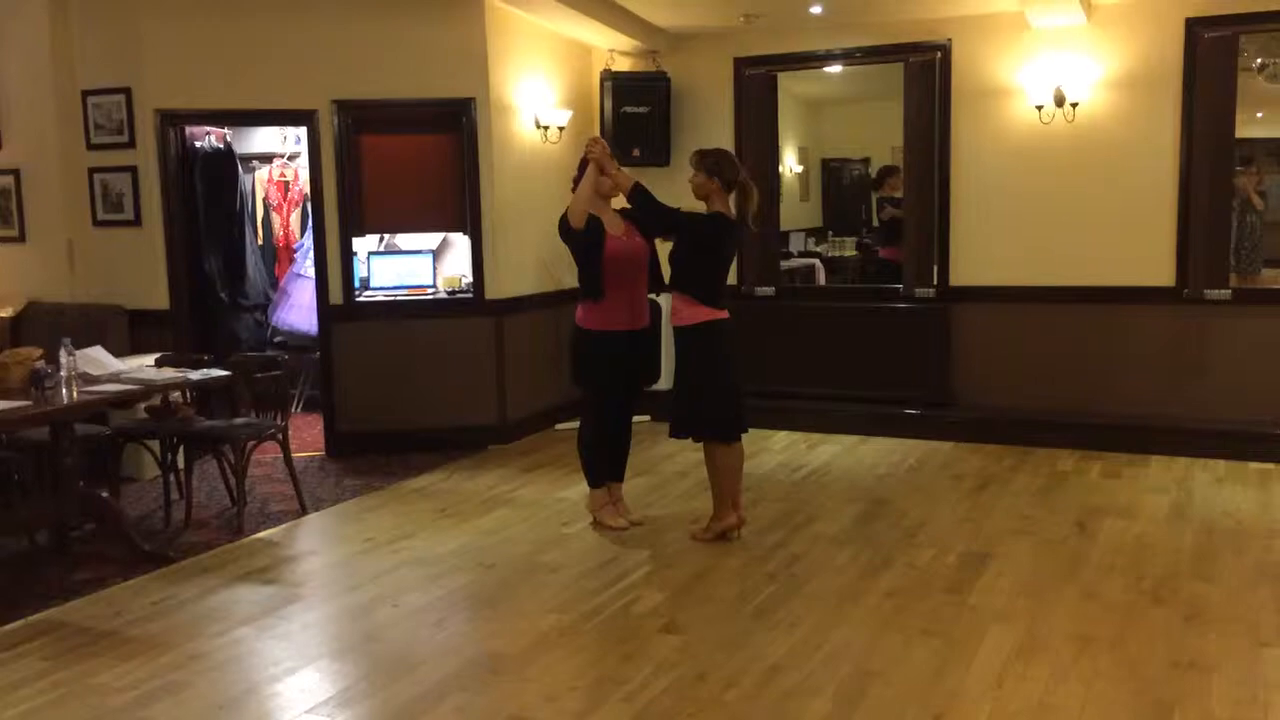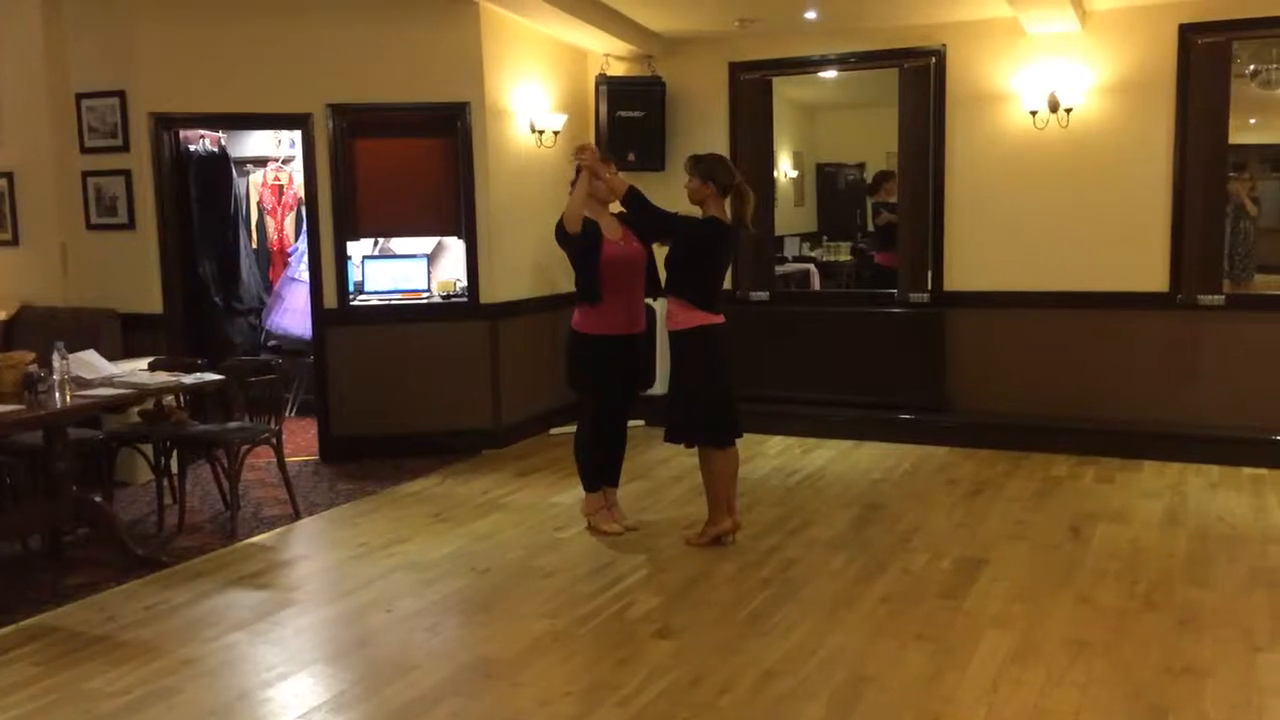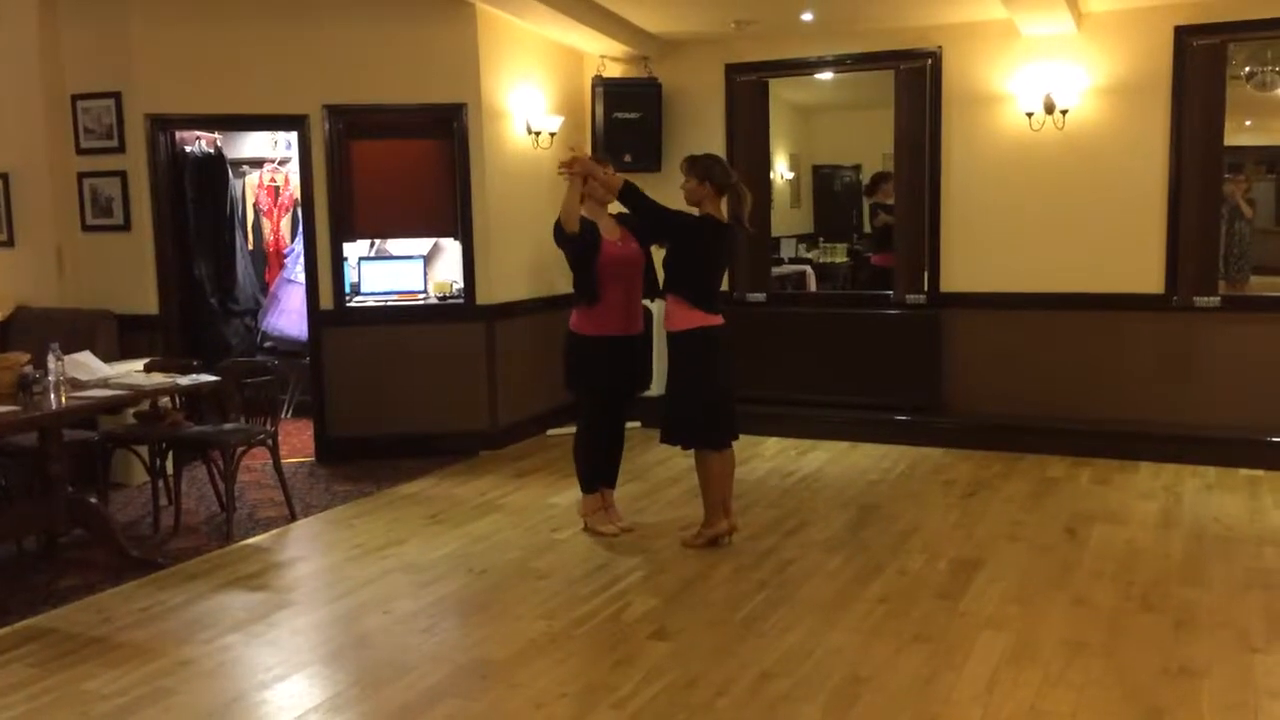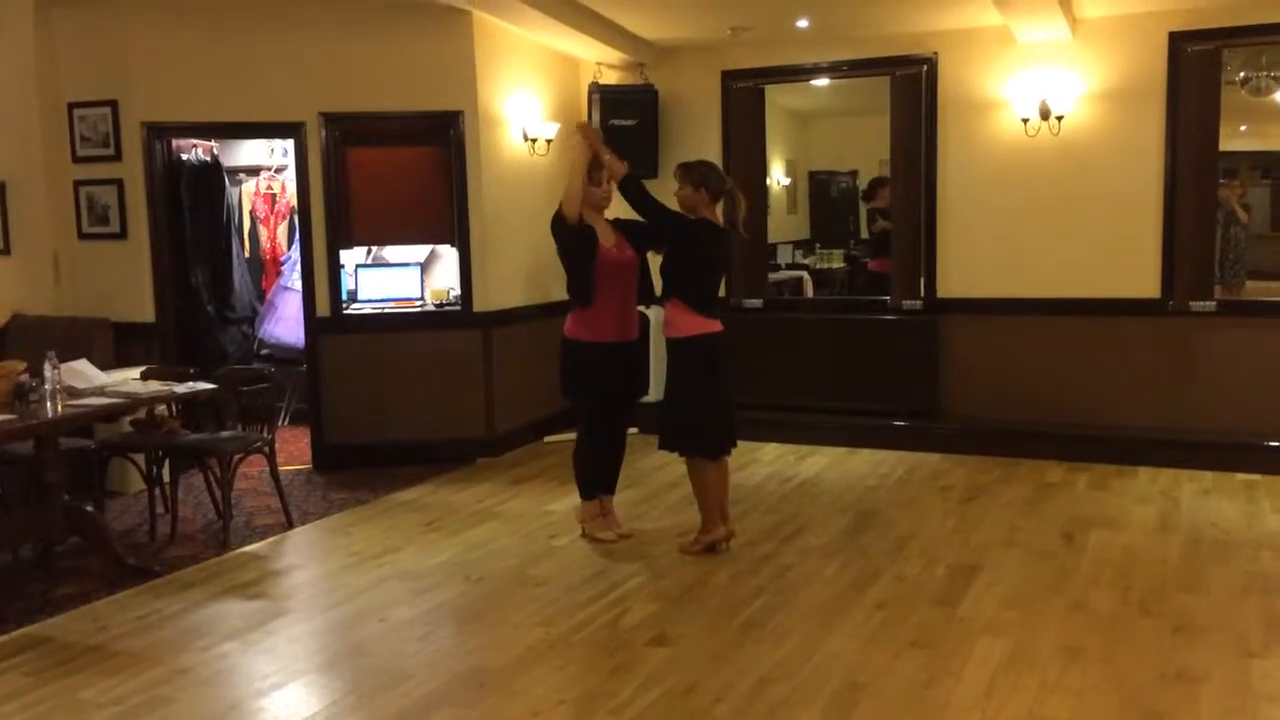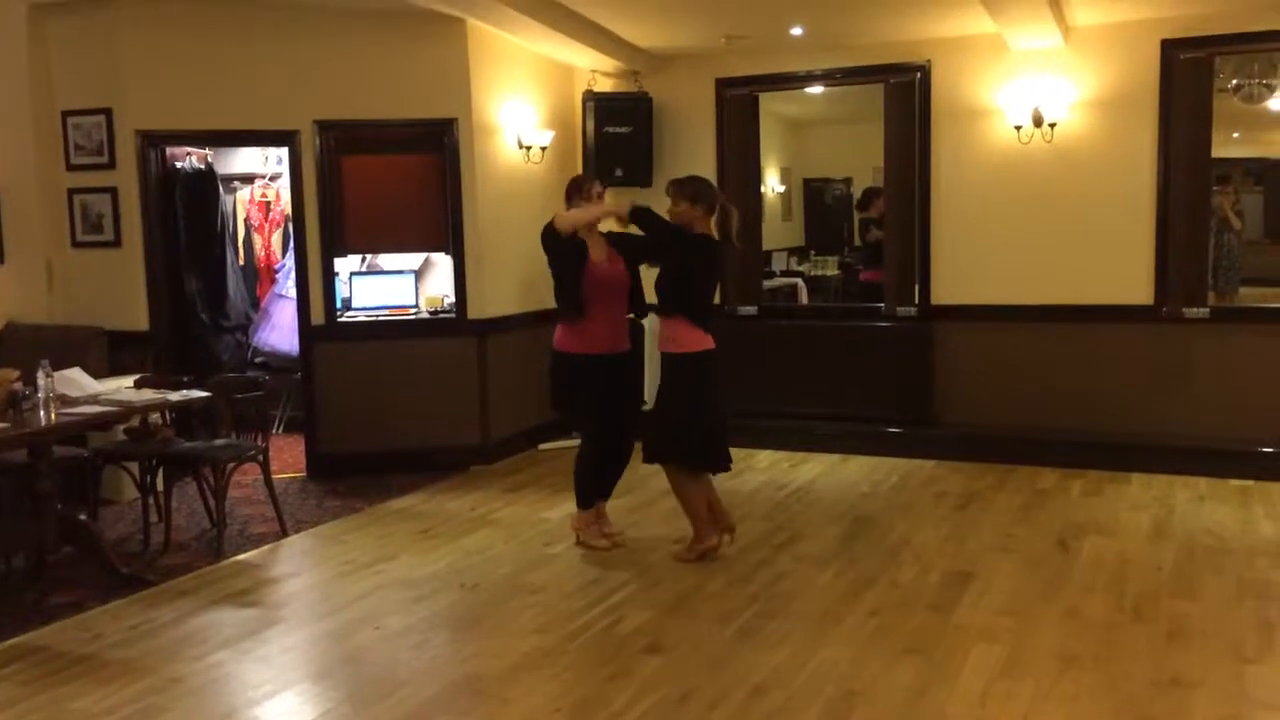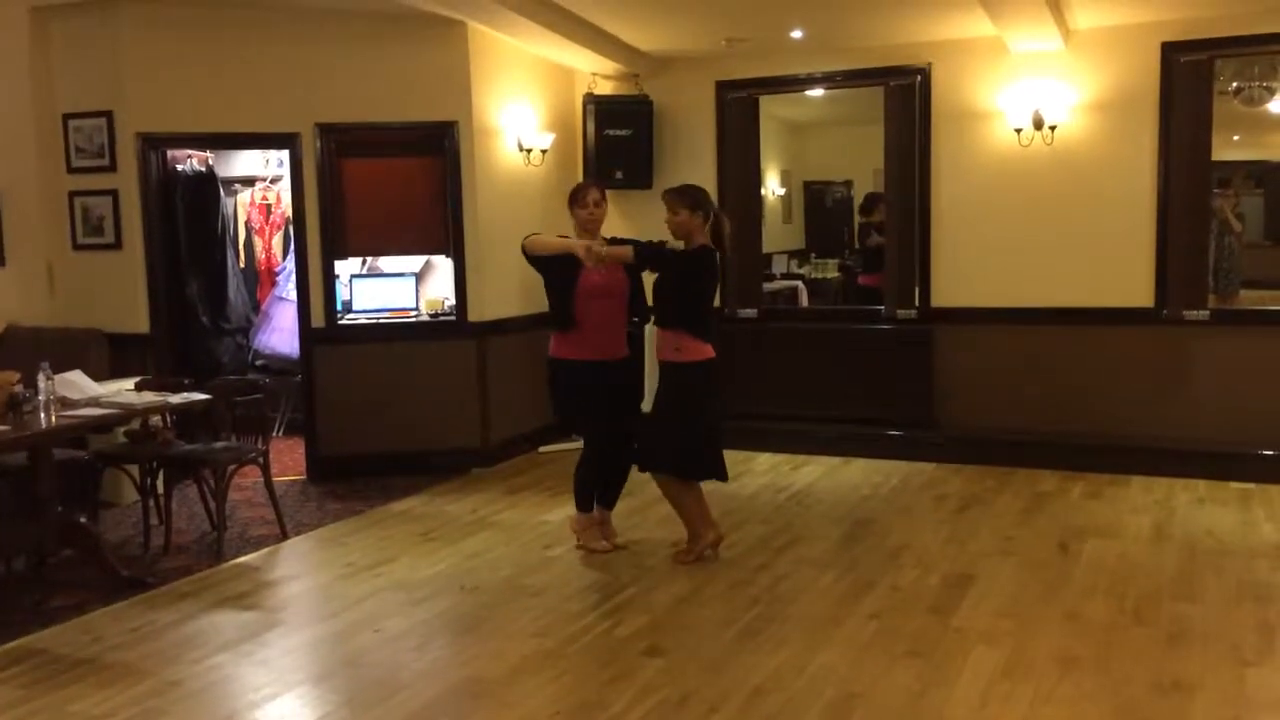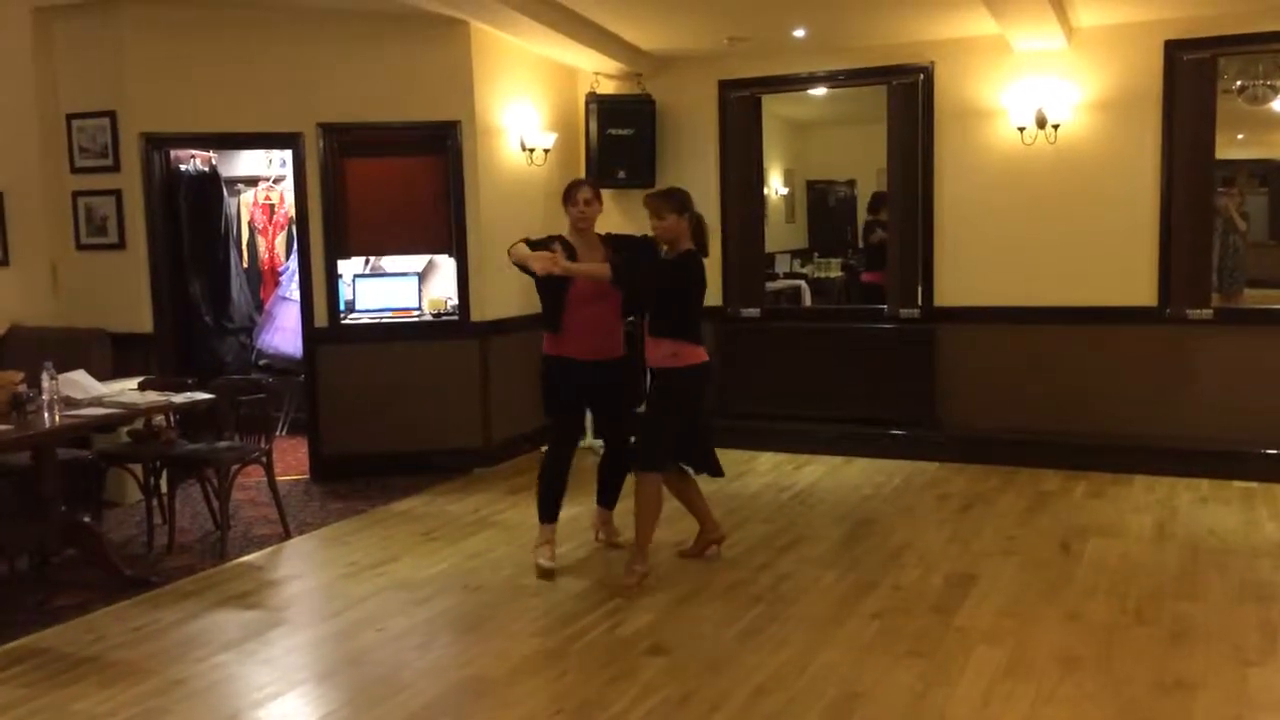
dt=0.3s
person 1, frame 1
left shoulder: (709, 227)
right shoulder: (721, 225)
left elbow: (653, 210)
right elbow: (663, 220)
left wrist: (609, 166)
right wrist: (613, 169)
left hip: (700, 333)
right hip: (710, 329)
left knee: (713, 428)
right knee: (723, 426)
left ankle: (723, 514)
right ankle: (733, 508)
person 1, frame 2
left shoulder: (704, 231)
right shoulder: (719, 229)
left elbow: (648, 214)
right elbow: (658, 222)
left wrist: (601, 170)
right wrist: (608, 173)
left hip: (695, 338)
right hip: (708, 335)
left knee: (707, 433)
right knee: (719, 430)
left ankle: (718, 519)
right ankle: (728, 513)
person 1, frame 3
left shoulder: (700, 229)
right shoulder: (718, 229)
left elbow: (643, 206)
right elbow: (656, 224)
left wrist: (594, 171)
right wrist: (600, 174)
left hip: (694, 338)
right hip: (707, 335)
left knee: (703, 434)
right knee: (716, 432)
left ankle: (714, 520)
right ankle: (725, 514)
person 1, frame 4
left shoulder: (695, 234)
right shoulder: (713, 235)
left elbow: (640, 198)
right elbow: (655, 229)
left wrist: (600, 150)
left hip: (692, 345)
right hip: (704, 341)
left knee: (694, 439)
right knee: (706, 439)
left ankle: (711, 527)
right ankle: (721, 521)
person 1, frame 5
left shoulder: (696, 246)
right shoulder: (698, 248)
left elbow: (645, 219)
right elbow: (654, 246)
left wrist: (622, 207)
left hip: (687, 359)
right hip: (689, 357)
left knee: (676, 451)
right knee: (684, 449)
left ankle: (704, 534)
right ankle: (718, 518)
person 1, frame 6
left shoulder: (701, 259)
right shoulder: (686, 257)
left elbow: (650, 257)
left wrist: (599, 250)
left hip: (690, 369)
right hip: (679, 366)
left knee: (660, 455)
right knee: (677, 454)
left ankle: (702, 532)
right ankle: (704, 530)
person 1, frame 7
left shoulder: (687, 266)
right shoulder: (664, 259)
left elbow: (631, 275)
left wrist: (571, 268)
left hip: (683, 373)
right hip: (667, 371)
left knee: (650, 460)
right knee: (665, 459)
left ankle: (640, 555)
right ankle: (710, 527)
person 2, frame 1
left shoulder: (634, 219)
right shoulder: (583, 224)
right elbow: (572, 223)
right wrist: (593, 166)
left hip: (636, 332)
right hip: (598, 335)
left knee: (624, 415)
right knee: (598, 415)
left ankle: (617, 495)
right ankle: (598, 500)
person 2, frame 2
left shoulder: (631, 225)
right shoulder: (581, 227)
right elbow: (567, 228)
right wrist: (585, 172)
left hip: (632, 338)
right hip: (594, 340)
left knee: (619, 420)
right knee: (594, 420)
left ankle: (611, 500)
right ankle: (593, 505)
person 2, frame 3
left shoulder: (630, 225)
right shoulder: (579, 229)
right elbow: (565, 228)
right wrist: (575, 175)
left hip: (629, 338)
right hip: (591, 341)
left knee: (616, 421)
right knee: (593, 421)
left ankle: (608, 501)
right ankle: (590, 506)
person 2, frame 4
left shoulder: (627, 231)
right shoulder: (574, 234)
right elbow: (566, 212)
right wrist: (581, 156)
left hip: (626, 345)
right hip: (586, 347)
left knee: (617, 427)
right knee: (593, 427)
left ankle: (607, 506)
right ankle: (589, 512)
person 2, frame 5
left shoulder: (620, 244)
right shoulder: (566, 248)
right elbow: (556, 225)
right wrist: (609, 208)
left hip: (618, 356)
right hip: (577, 359)
left knee: (624, 435)
right knee: (596, 438)
left ankle: (599, 508)
right ankle: (585, 520)
person 2, frame 6
right shoulder: (564, 252)
right elbow: (530, 244)
right wrist: (567, 245)
left hip: (618, 364)
right hip: (574, 365)
left knee: (624, 442)
right knee: (597, 442)
left ankle: (603, 517)
right ankle: (583, 521)
person 2, frame 7
left shoulder: (618, 247)
right shoulder: (554, 249)
right elbow: (517, 250)
right wrist: (532, 258)
left hip: (613, 363)
right hip: (566, 365)
left knee: (619, 443)
right knee: (562, 445)
left ankle: (605, 518)
right ankle: (546, 537)
